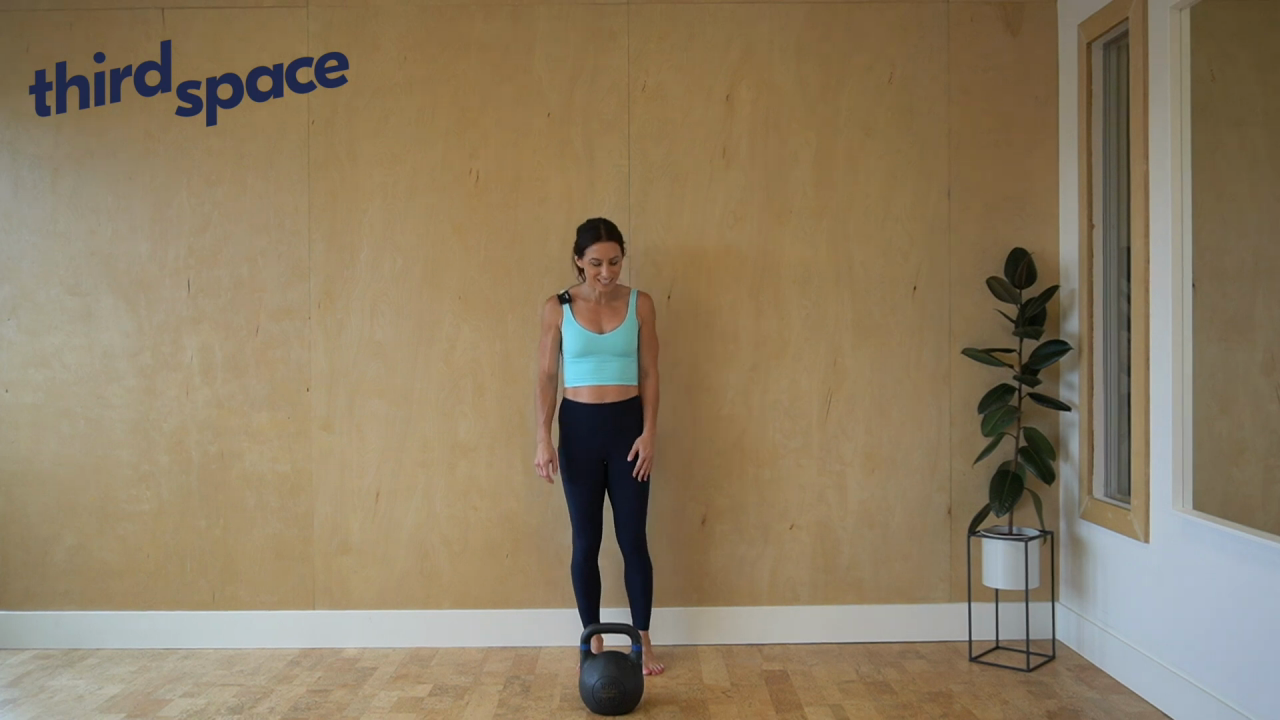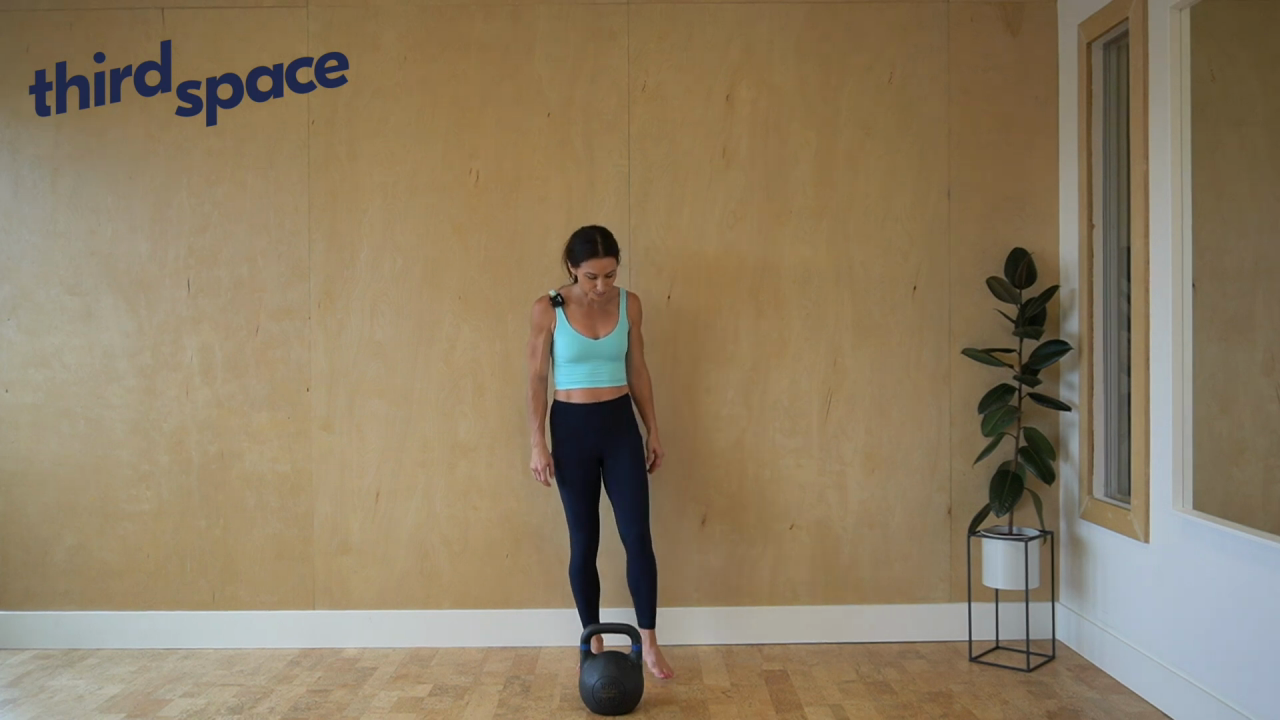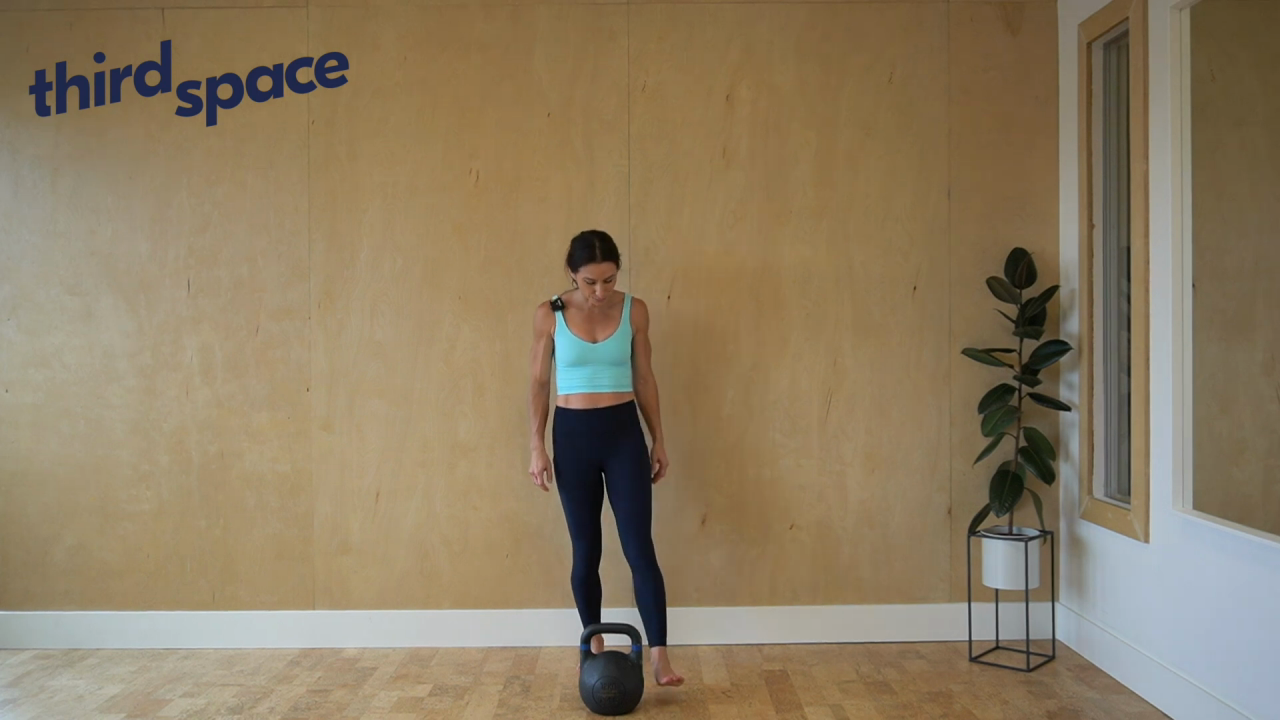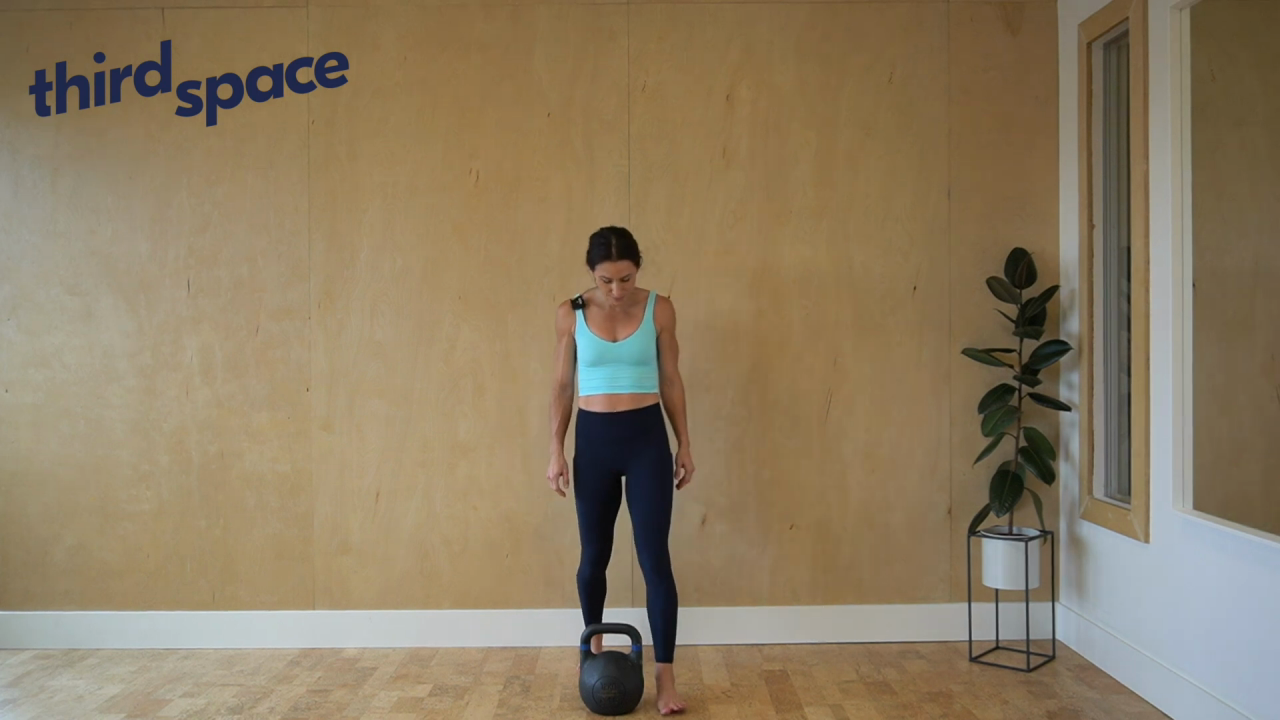
dt=0.4s
person 1, frame 1
left shoulder: (640, 303)
right shoulder: (557, 307)
left elbow: (649, 372)
right elbow: (547, 376)
left wrist: (648, 432)
right wrist: (543, 437)
left hip: (627, 426)
right hip: (579, 427)
left knee: (633, 540)
right knee: (586, 541)
left ankle: (643, 641)
right ankle: (593, 641)
person 1, frame 2
left shoulder: (629, 304)
right shoulder: (547, 309)
left elbow: (637, 370)
right elbow: (537, 378)
left wrist: (653, 430)
right wrist: (538, 442)
left hip: (620, 425)
right hip: (572, 427)
left knee: (638, 537)
right knee: (584, 542)
left ankle: (648, 642)
right ankle: (594, 642)
person 1, frame 3
left shoulder: (634, 311)
right shoulder: (549, 314)
left elbow: (644, 378)
right elbow: (539, 383)
left wrist: (658, 440)
right wrist: (537, 446)
left hip: (623, 433)
right hip: (572, 435)
left knee: (639, 547)
right knee: (585, 550)
left ankle: (659, 656)
right ankle: (595, 645)
person 1, frame 4
left shoulder: (659, 309)
right shoulder: (571, 313)
left elbow: (671, 381)
right elbow: (562, 385)
left wrist: (684, 444)
right wrist: (556, 451)
left hip: (648, 437)
right hip: (594, 438)
left knee: (654, 557)
right knee: (594, 555)
left ankle: (664, 675)
right ankle: (595, 643)
